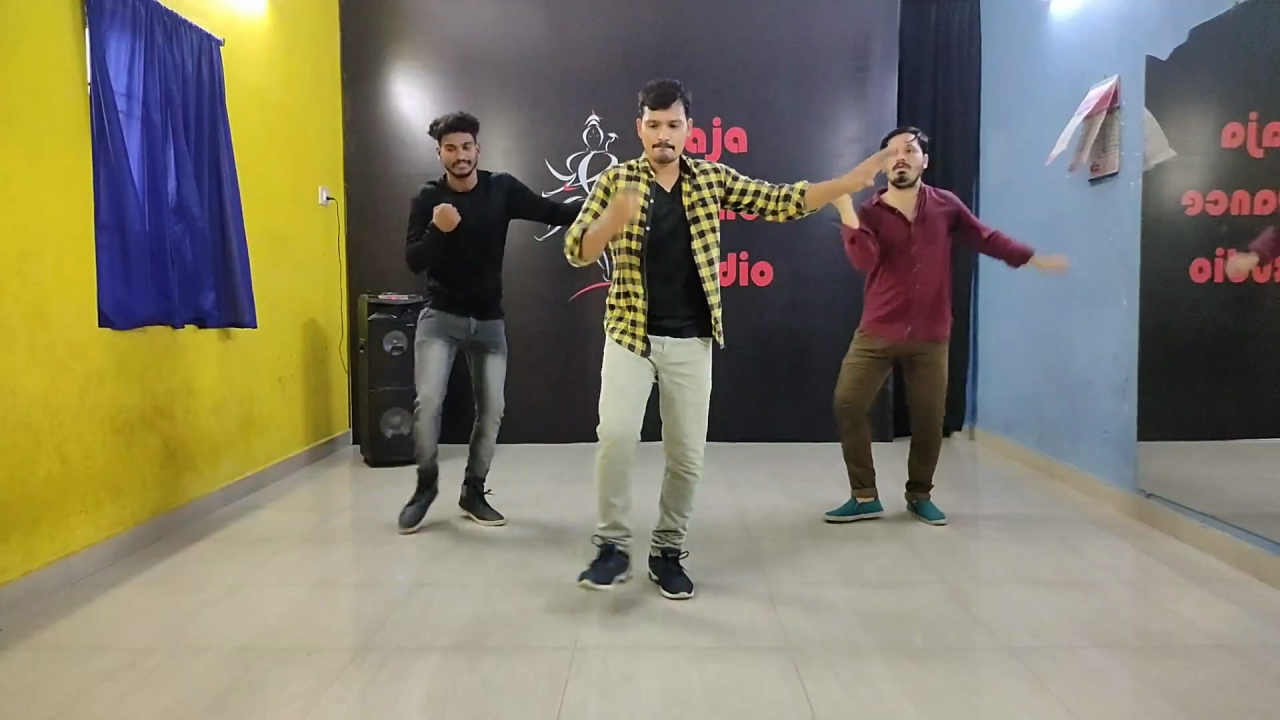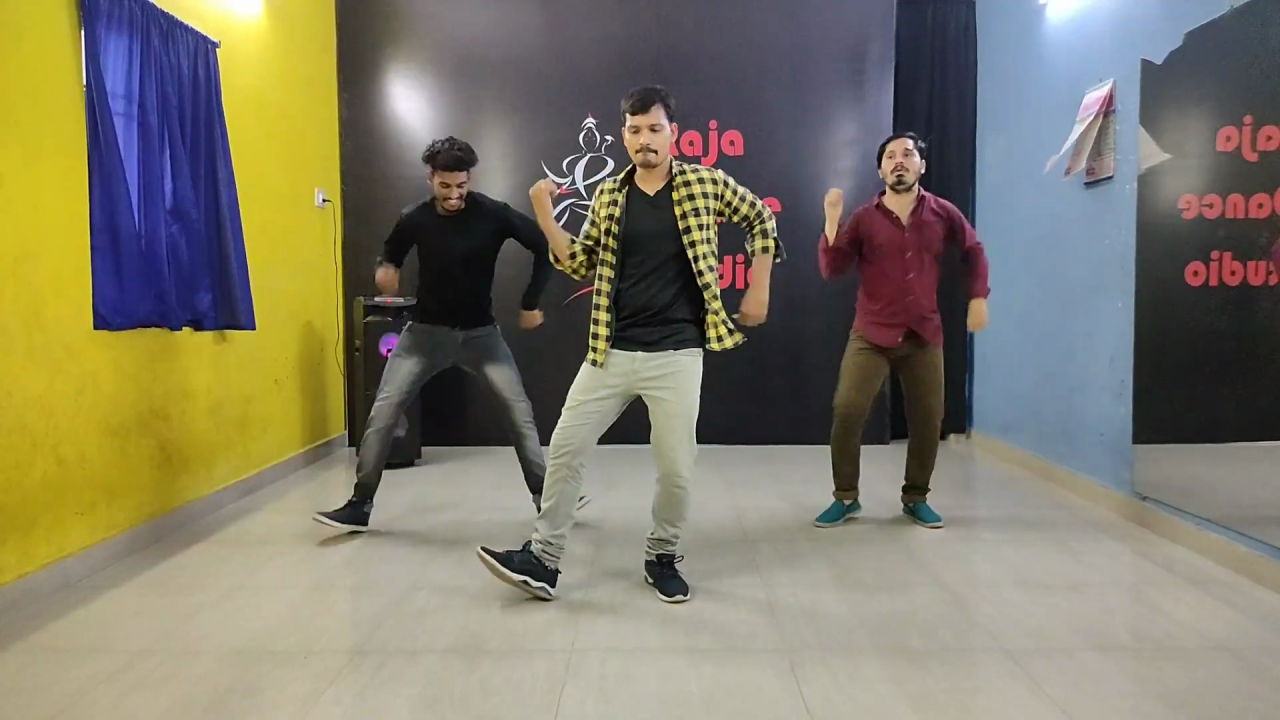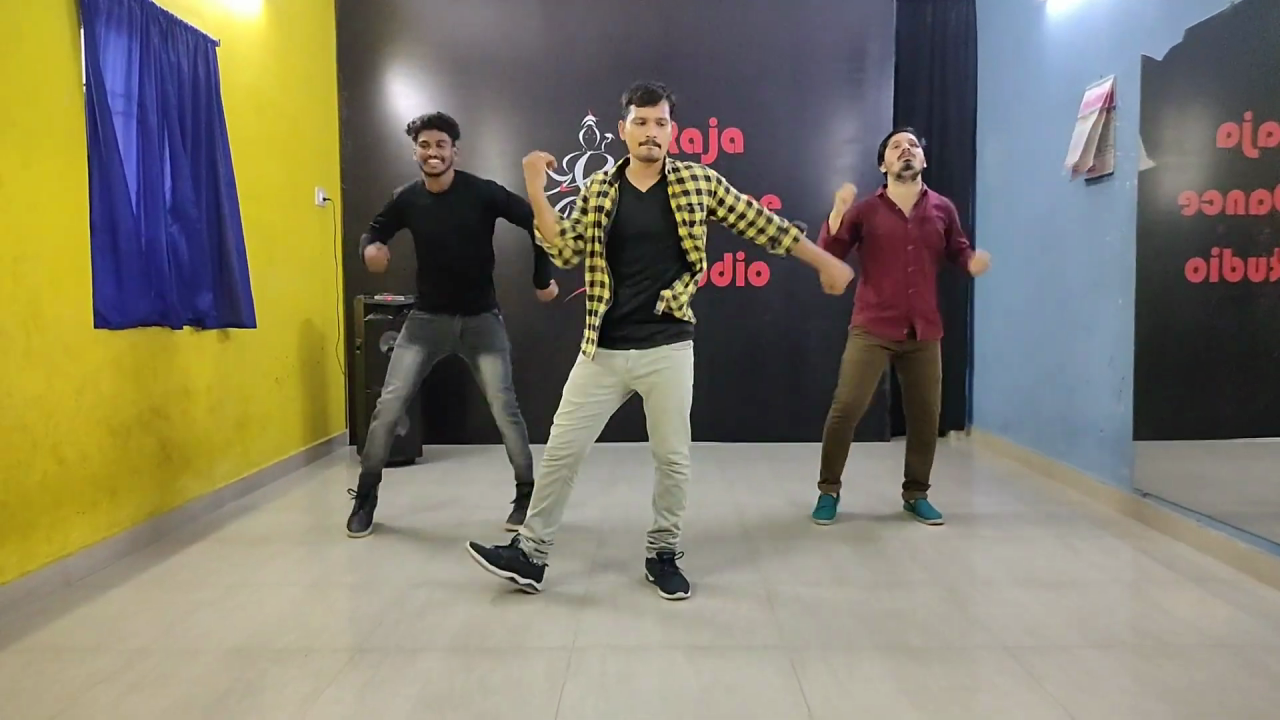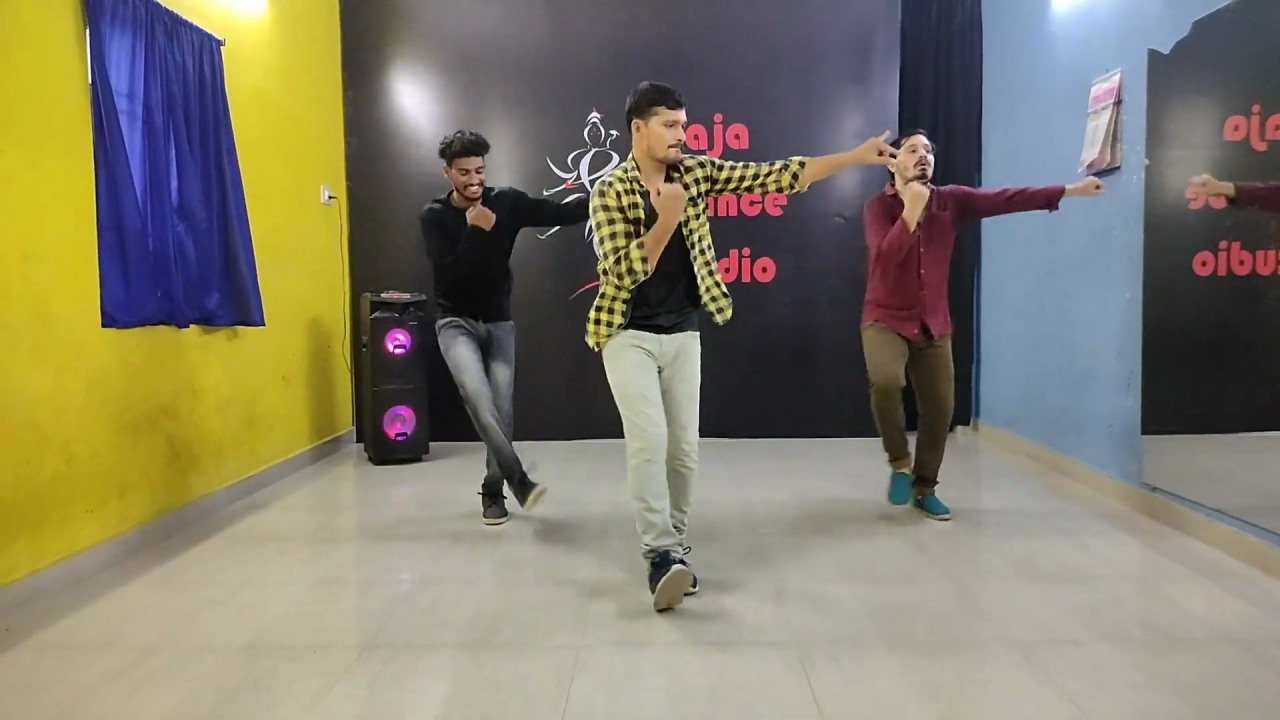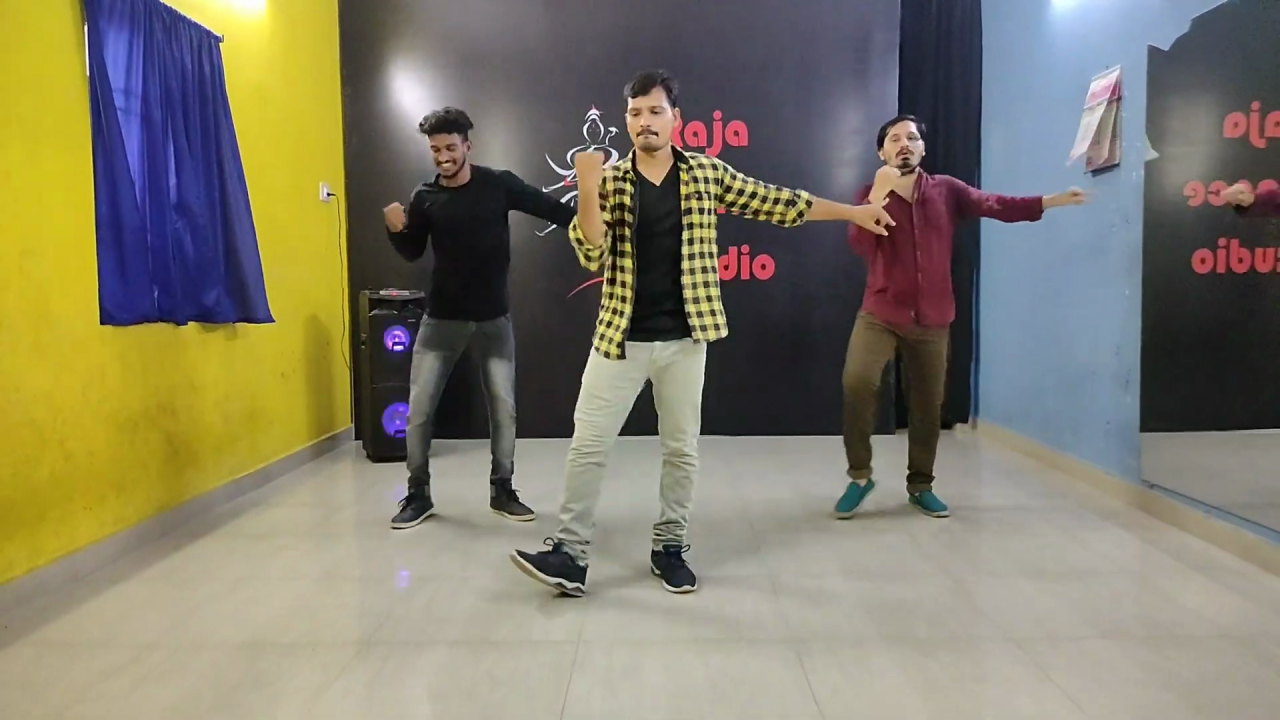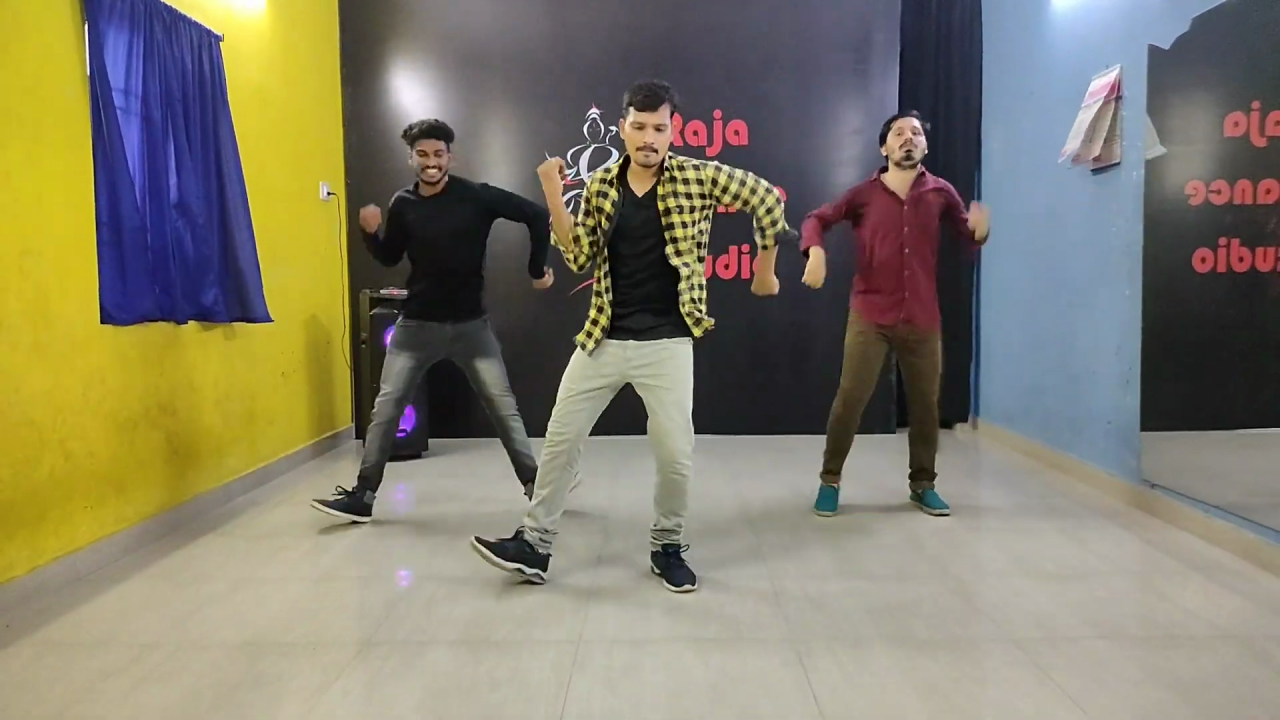
dt=0.5s
person 1, frame 1
left shoulder: (710, 178)
right shoulder: (615, 181)
left elbow: (780, 201)
right elbow: (578, 252)
left wrist: (850, 182)
right wrist: (614, 218)
left hip: (691, 340)
right hip: (631, 335)
left knee: (687, 456)
right knee: (618, 433)
left ankle: (667, 551)
right ankle: (613, 545)
person 1, frame 2
left shoulder: (707, 185)
right shoulder: (607, 195)
left elbow: (762, 224)
right elbow: (578, 265)
left wrist: (759, 288)
right wrist: (546, 218)
left hip: (677, 355)
right hip: (613, 352)
left knee: (676, 468)
right knee: (567, 448)
left ankle: (661, 557)
right ankle: (544, 562)
person 1, frame 3
left shoulder: (699, 182)
right shoulder: (598, 188)
left elbow: (758, 222)
right elbow: (564, 254)
left wrist: (823, 260)
right wrist: (536, 190)
left hip: (668, 349)
right hip: (606, 348)
left knee: (672, 459)
right knee: (562, 449)
left ankle: (662, 554)
right ankle: (529, 553)
person 1, frame 4
left shoulder: (694, 171)
right shoulder: (611, 189)
left elbow: (773, 176)
right elbow: (628, 270)
left wrist: (856, 156)
right wrist: (667, 221)
left hip: (682, 334)
right hip: (628, 333)
left knee: (684, 448)
right knee: (649, 437)
left ankle: (671, 545)
right ankle: (661, 557)
person 1, frame 5
left shoulder: (706, 172)
right shoulder: (610, 180)
left elbow: (774, 201)
right elbow: (592, 257)
left wrist: (853, 211)
right wrist: (588, 190)
left hip: (685, 339)
right hip: (621, 338)
left knee: (682, 449)
right knee: (589, 443)
left ankle: (669, 547)
right ankle: (568, 553)
person 1, frame 6
left shoulder: (698, 177)
right shoulder: (599, 185)
left elbow: (766, 198)
right elbow: (574, 253)
left wrist: (766, 267)
right wrist: (554, 200)
left hip: (668, 345)
right hip: (604, 341)
left knee: (675, 454)
right knee: (560, 436)
left ankle: (666, 546)
right ankle: (534, 543)
person 2, frame 1
left shoulder: (502, 188)
right shoulder: (427, 197)
left elbow: (554, 213)
right elbow: (414, 261)
right wrist: (438, 230)
left hip: (488, 318)
right hip: (441, 315)
left knee: (492, 409)
right knee: (429, 400)
left ankle: (473, 493)
right ankle: (425, 487)
person 2, frame 2
left shoulder: (493, 214)
right shoulder: (414, 218)
left elbow: (542, 244)
right elbow: (392, 251)
left wrist: (531, 301)
right wrist: (384, 269)
left hip: (480, 332)
right hip: (427, 331)
left knee: (520, 411)
right knee: (383, 413)
left ankle: (545, 495)
right ankle: (360, 504)
person 2, frame 3
left shoulder: (485, 192)
right shoulder: (406, 199)
left elbow: (537, 222)
right elbow: (374, 231)
left wrist: (543, 279)
right wrist: (370, 249)
left hip: (480, 319)
right hip: (427, 319)
left knee: (504, 409)
right knee: (388, 406)
left ankle: (527, 492)
right ankle: (366, 495)
person 2, frame 4
left shoulder: (507, 202)
right shoulder: (434, 216)
left elbow: (561, 215)
right elbow: (445, 276)
right wrist: (475, 232)
left hip: (499, 322)
right hip: (456, 321)
left knee: (501, 407)
right knee: (477, 393)
left ankle: (492, 489)
right ankle: (518, 479)
person 2, frame 5
left shoulder: (499, 184)
right shoulder: (425, 197)
left elbow: (551, 209)
right elbow: (412, 253)
right wrist: (397, 229)
left hip: (493, 320)
right hip: (441, 321)
left knee: (504, 407)
right knee: (419, 410)
left ankle: (502, 490)
right ankle: (418, 495)
person 2, frame 6
left shoulder: (478, 197)
right shoulder: (403, 205)
left elbow: (537, 216)
right elbow: (390, 257)
left wrist: (540, 266)
right wrist: (372, 232)
left hip: (470, 324)
right hip: (417, 324)
left knee: (503, 403)
right knee: (388, 404)
left ankle: (532, 478)
right ankle: (361, 494)
person 3, frame 1
left shoulder: (944, 204)
right shoulder: (869, 212)
left elbow: (986, 238)
right elbow: (866, 261)
left wrist: (1034, 260)
right wrist: (846, 211)
left hip: (929, 334)
right hip: (877, 331)
left knee: (929, 419)
right knee: (847, 405)
left ankle: (919, 495)
right ankle: (864, 496)
person 3, frame 2
left shoulder: (943, 213)
right shoulder: (863, 218)
left elbow: (973, 253)
right elbow: (830, 269)
left wrist: (978, 299)
right wrist: (832, 223)
left hip: (924, 336)
right hip: (872, 334)
left knee: (927, 420)
right knee: (847, 410)
left ankle: (915, 497)
right ankle: (846, 497)
person 3, frame 3
left shoulder: (942, 209)
right shoulder: (865, 209)
left elbow: (957, 251)
right elbow: (830, 252)
left wrist: (974, 260)
right wrist: (837, 214)
left hip: (924, 331)
right hip: (872, 329)
left knee: (925, 416)
right knee: (847, 407)
left ankle: (916, 494)
right ankle: (828, 490)
person 3, frame 4
left shoulder: (952, 200)
right shoulder: (879, 207)
left elbow: (1008, 199)
right elbow: (885, 256)
left wrist: (1071, 189)
right wrist: (911, 213)
left hip: (933, 326)
right hip: (884, 322)
left knee: (939, 410)
right knee: (885, 382)
left ankle: (925, 484)
right ankle: (899, 464)
person 3, frame 5
left shoulder: (945, 190)
right shoulder: (868, 195)
left elbow: (997, 205)
right elbow: (863, 245)
left wrist: (1054, 200)
right wrist: (880, 195)
left hip: (931, 319)
right hip: (879, 315)
left knee: (928, 405)
right knee: (857, 384)
left ankle: (920, 485)
right ankle: (860, 476)
person 3, frame 6
left shoulder: (941, 192)
right shoulder: (864, 194)
left elbow: (968, 239)
right elbow: (815, 221)
left wrist: (980, 227)
right wrist: (815, 253)
left hip: (922, 320)
right hip: (871, 316)
left knee: (926, 404)
right knee: (851, 397)
left ankle: (922, 484)
right ankle: (830, 481)
